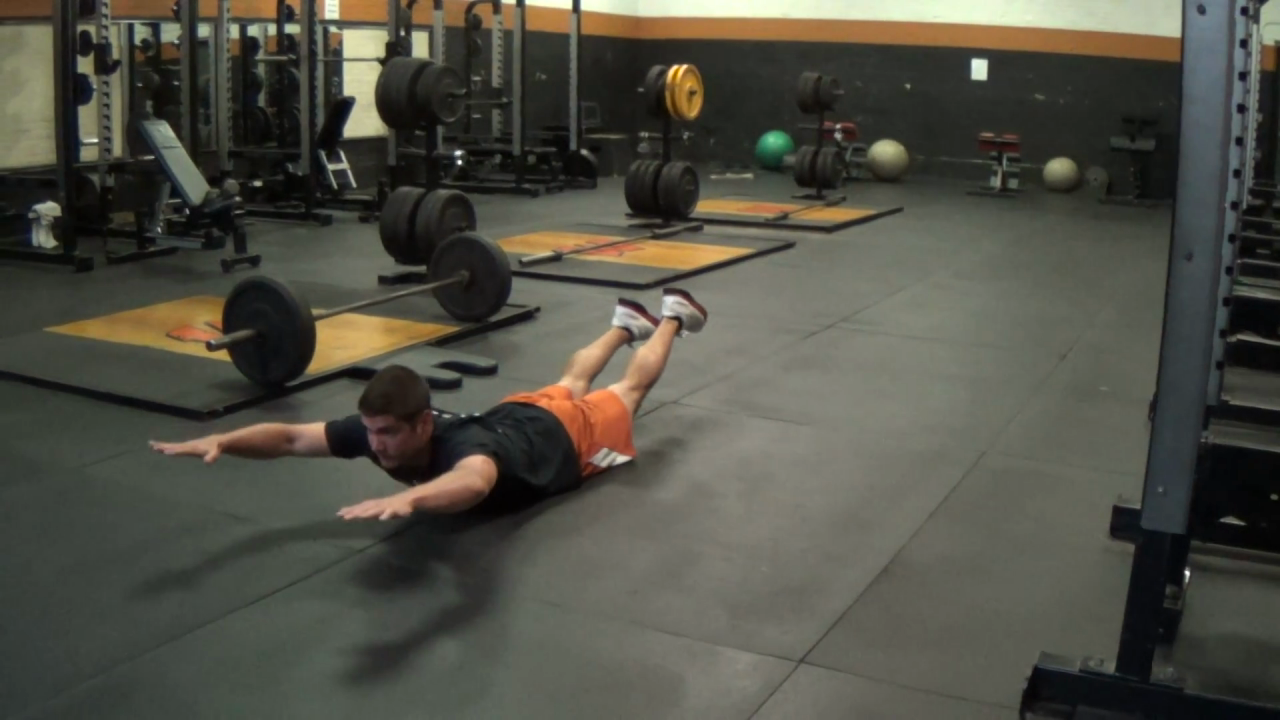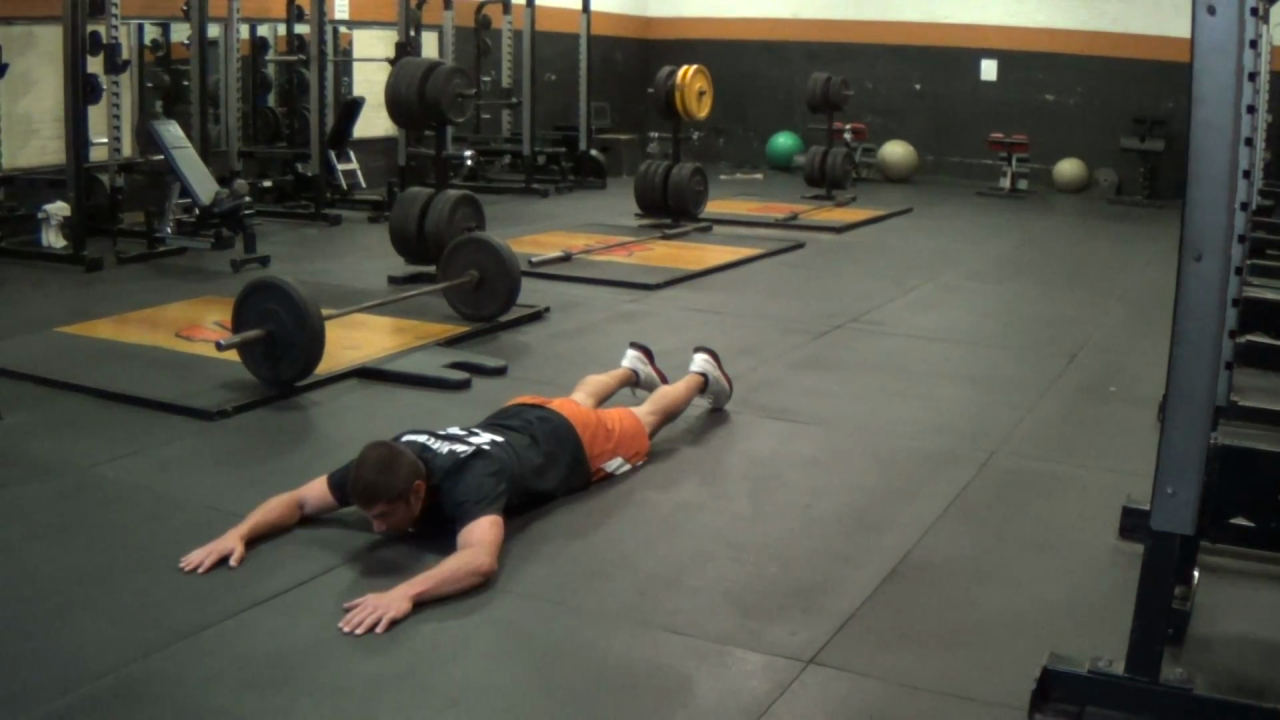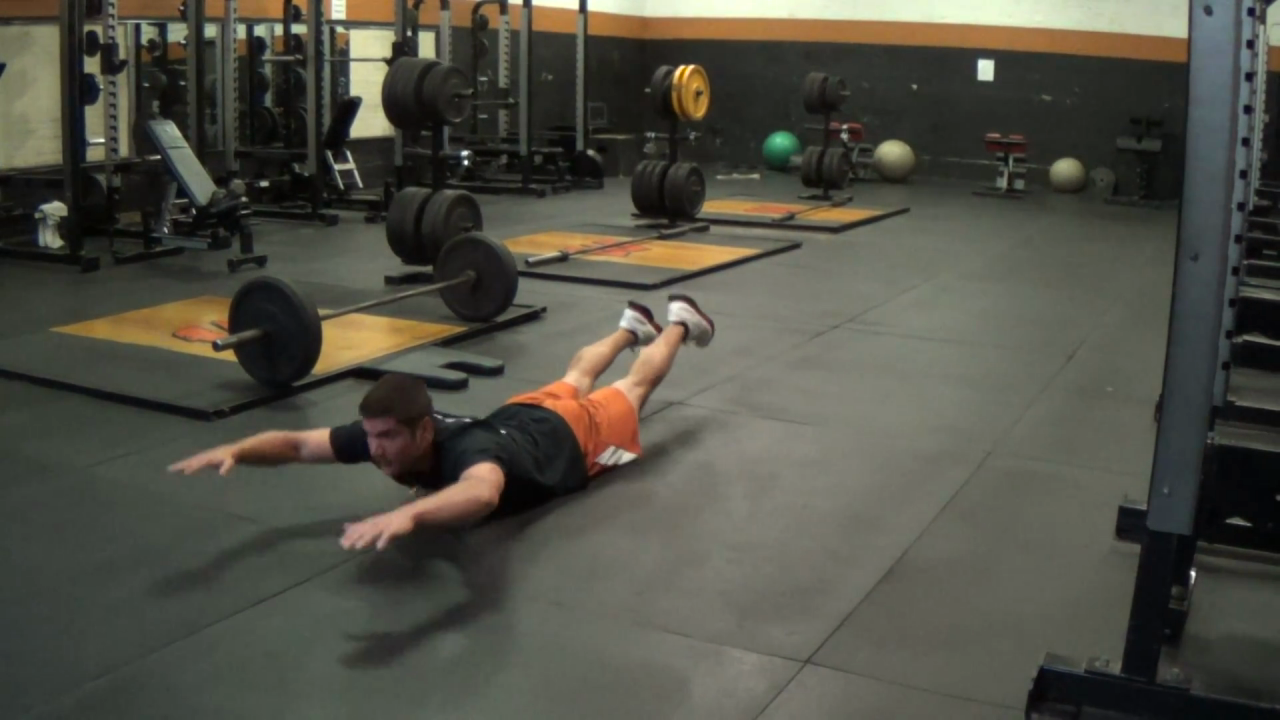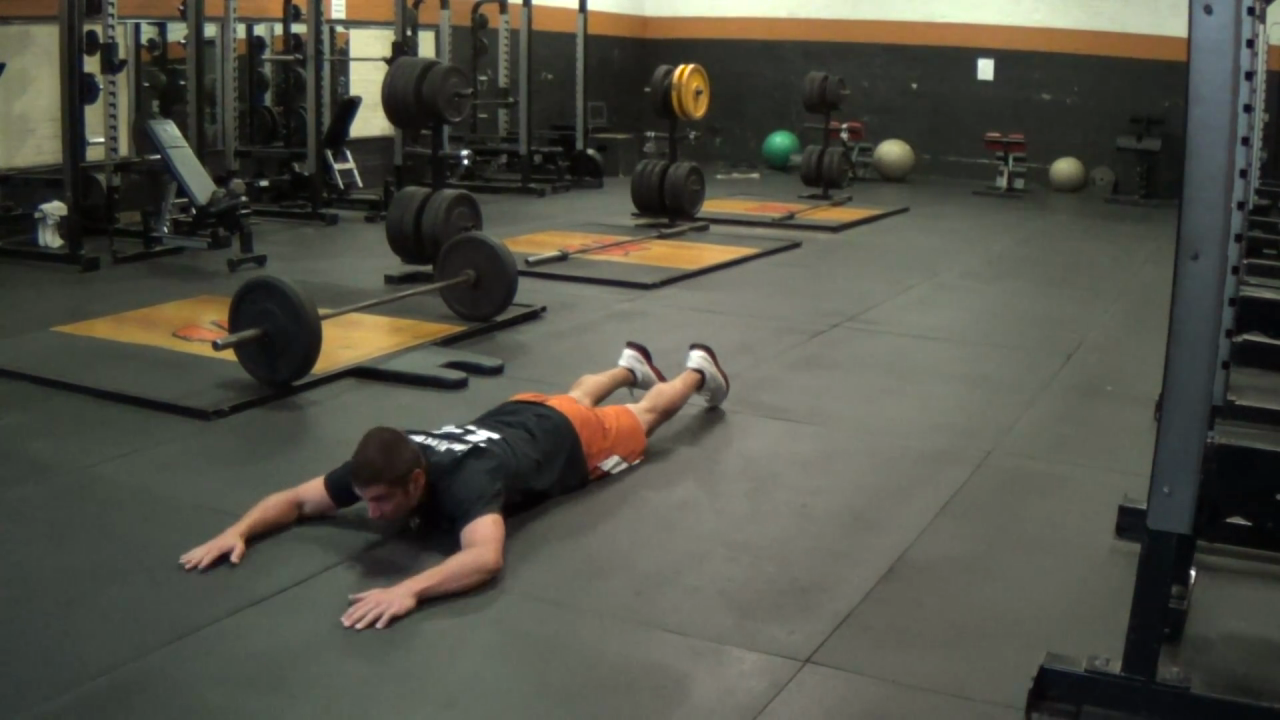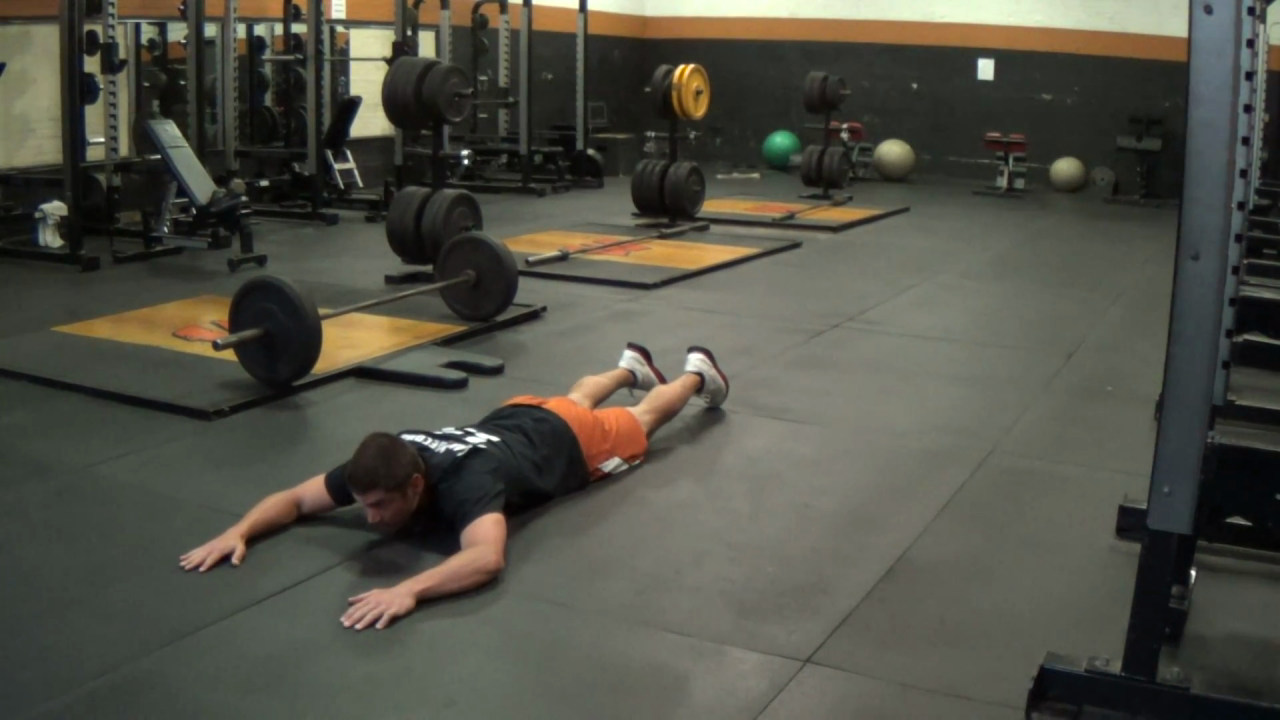
dt=1s
person 1, frame 1
left shoulder: (462, 446)
right shoulder: (379, 428)
left elbow: (474, 483)
right elbow: (291, 436)
left wrist: (407, 498)
right wrist: (220, 440)
left hip: (563, 437)
right hip: (514, 415)
left knee: (626, 392)
right knee: (570, 384)
left ankle: (672, 317)
right ankle: (626, 324)
person 1, frame 2
left shoulder: (467, 483)
right shoulder: (388, 459)
left elbow: (481, 559)
right elbow: (298, 499)
left wrist: (404, 592)
right wrist: (238, 533)
left hip: (569, 442)
right hip: (516, 420)
left knee: (643, 421)
right knee: (578, 397)
left ankle: (702, 373)
right ankle: (634, 366)
person 1, frame 3
left shoulder: (465, 449)
right shoulder: (379, 431)
left elbow: (484, 494)
right elbow: (296, 443)
left wrist: (406, 513)
right wrist: (233, 450)
left hip: (570, 439)
right hip: (519, 418)
left knee: (631, 390)
right knee: (575, 379)
left ankle: (680, 323)
right ankle: (631, 327)
person 1, frame 4
left shoulder: (463, 482)
right shoulder: (377, 470)
left elbow: (487, 559)
right elbow: (298, 499)
left wrist: (409, 589)
right wrist: (238, 530)
left hip: (563, 439)
right hip: (514, 417)
left knee: (639, 418)
right knee: (576, 395)
left ankle: (697, 370)
right ankle: (630, 366)
person 1, frame 5
left shoulder: (465, 484)
right shoulder: (379, 468)
left elbow: (487, 558)
right elbow: (295, 498)
left wrist: (407, 590)
right wrist: (238, 531)
left hip: (565, 442)
right hip: (514, 419)
left knee: (639, 421)
right knee: (577, 397)
left ankle: (698, 373)
right ankle: (632, 366)
